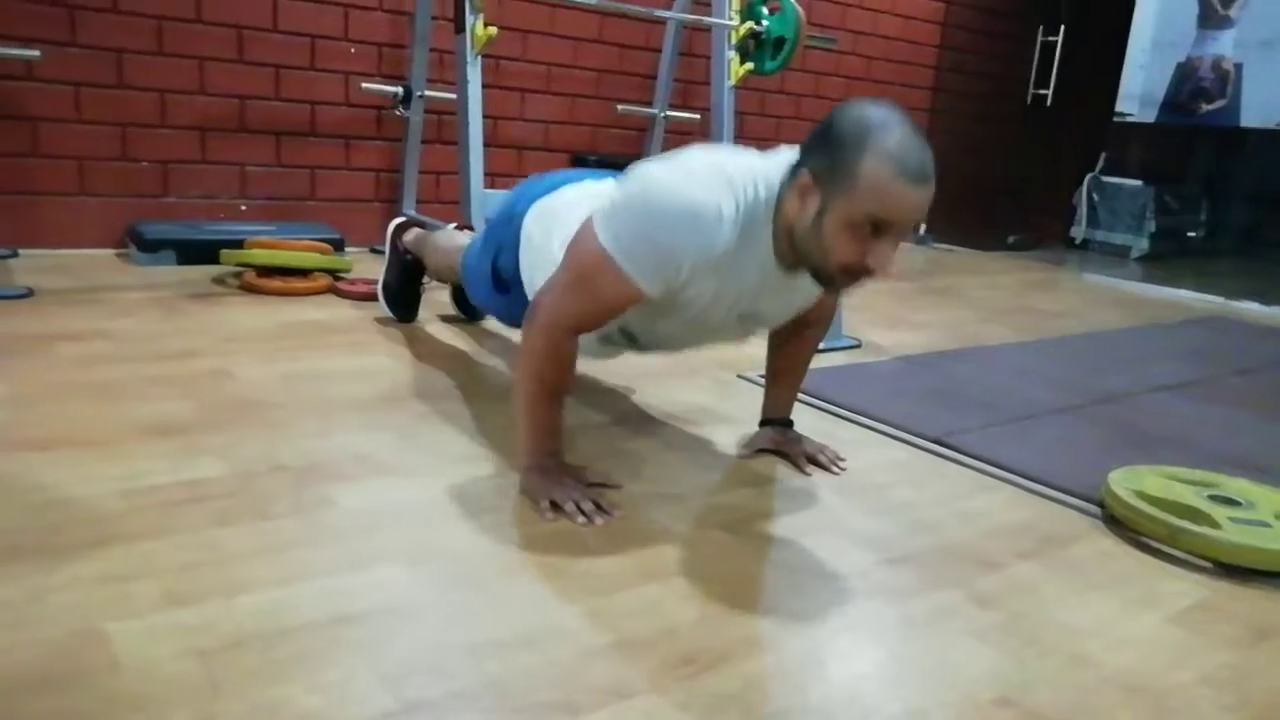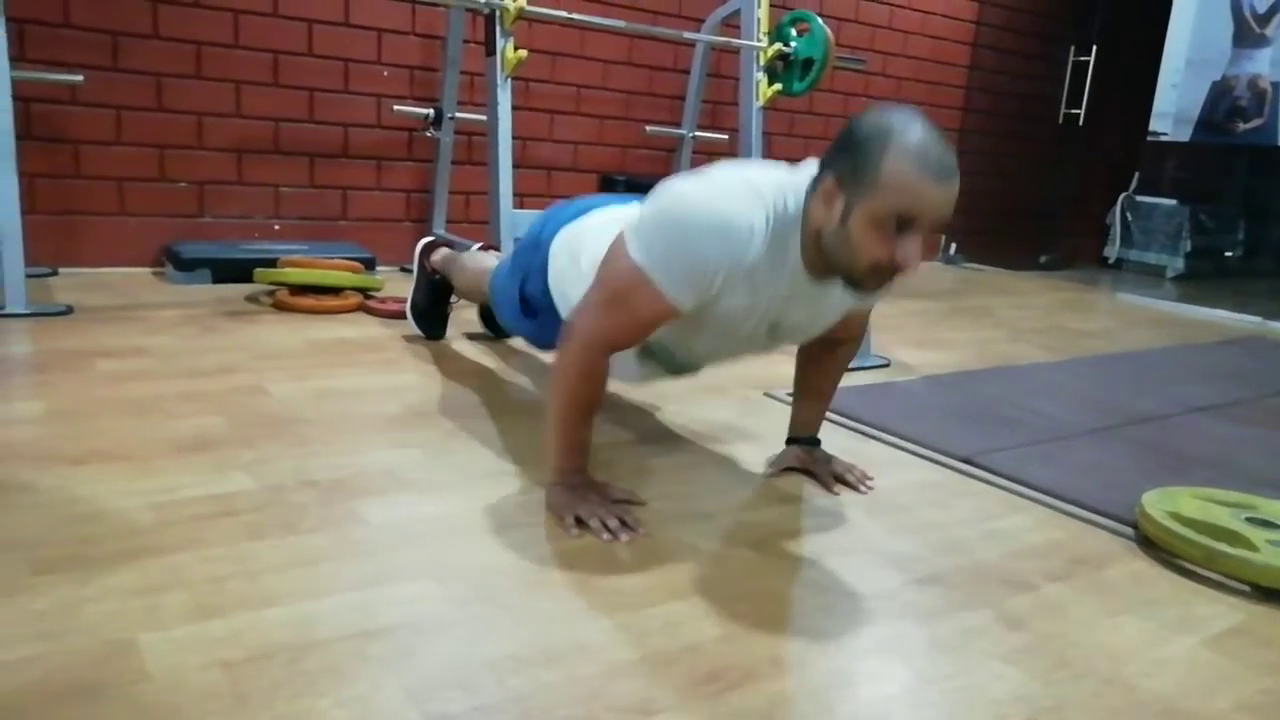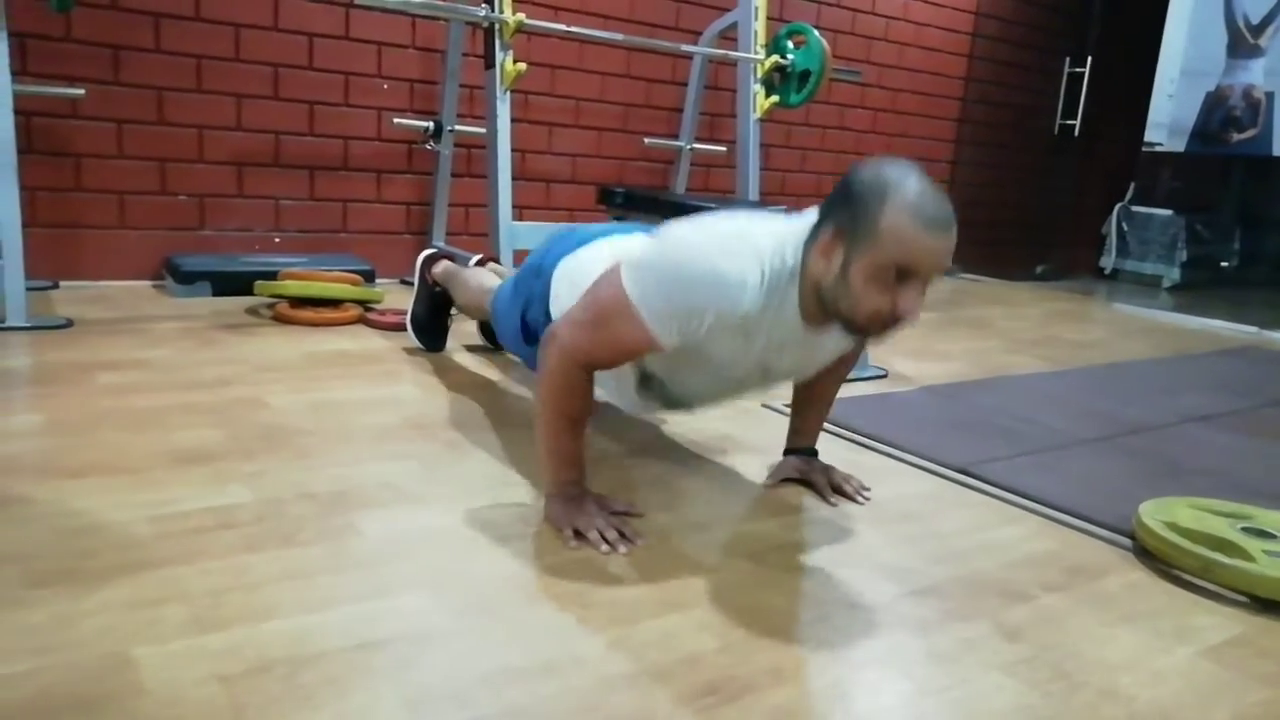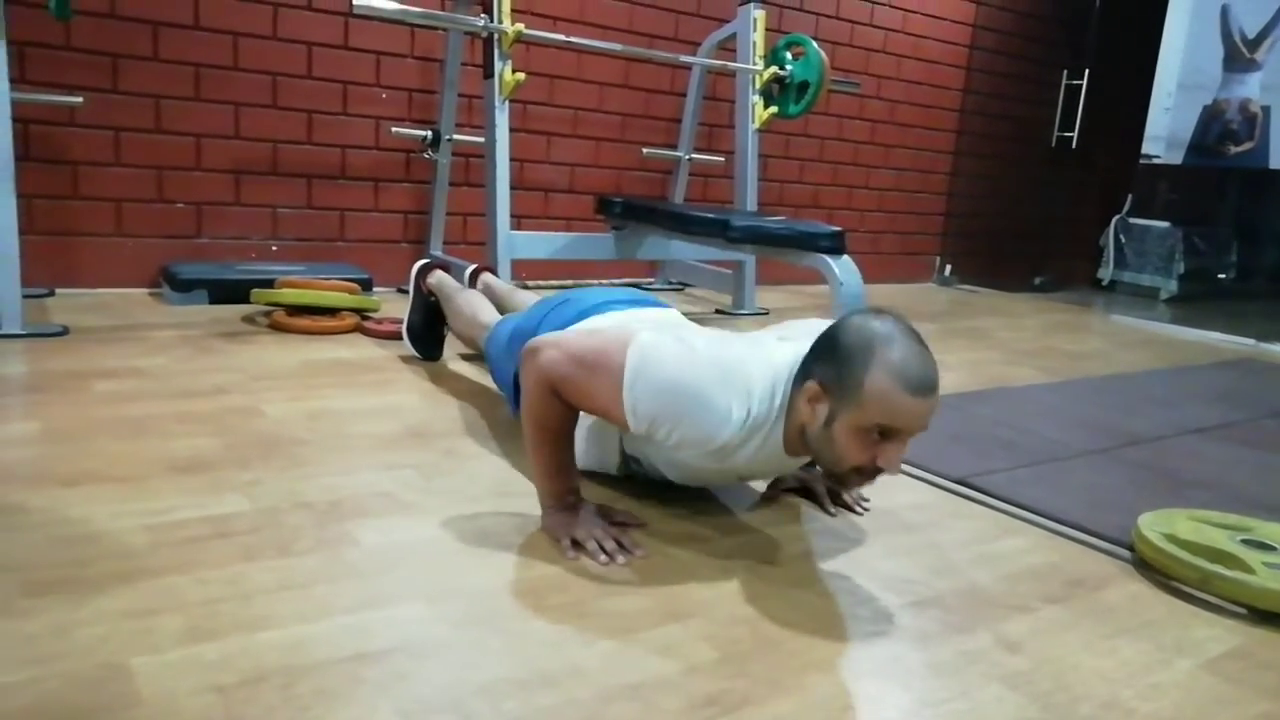
dt=1s
person 1, frame 1
left shoulder: (835, 236)
right shoulder: (691, 214)
left elbow: (808, 314)
right elbow: (551, 319)
left wrist: (776, 421)
right wrist: (540, 463)
left hip: (616, 218)
right hip: (542, 225)
right knee: (473, 272)
left ankle: (462, 233)
right ankle: (412, 243)
person 1, frame 2
left shoulder: (866, 242)
right shoulder: (717, 224)
left elbow: (834, 341)
right elbow: (587, 338)
left wrist: (803, 442)
right wrist: (567, 482)
left hip: (648, 258)
right hip: (569, 252)
right knee: (503, 300)
left ankle: (483, 252)
right ankle: (442, 263)
person 1, frame 3
left shoulder: (861, 284)
right shoulder: (717, 273)
left elbow: (832, 357)
right elbow: (564, 348)
left wrist: (801, 453)
right wrist: (565, 493)
left hip: (643, 277)
right hip: (570, 278)
right knee: (502, 312)
left ankle: (488, 268)
right ankle: (441, 274)
person 1, frame 4
left shoulder: (834, 369)
right shoulder: (716, 403)
right elbow: (542, 364)
left wrist: (801, 459)
right wrist: (561, 505)
left hip: (640, 320)
right hip: (554, 343)
right knee: (494, 334)
left ankle: (483, 279)
right ankle: (435, 282)
